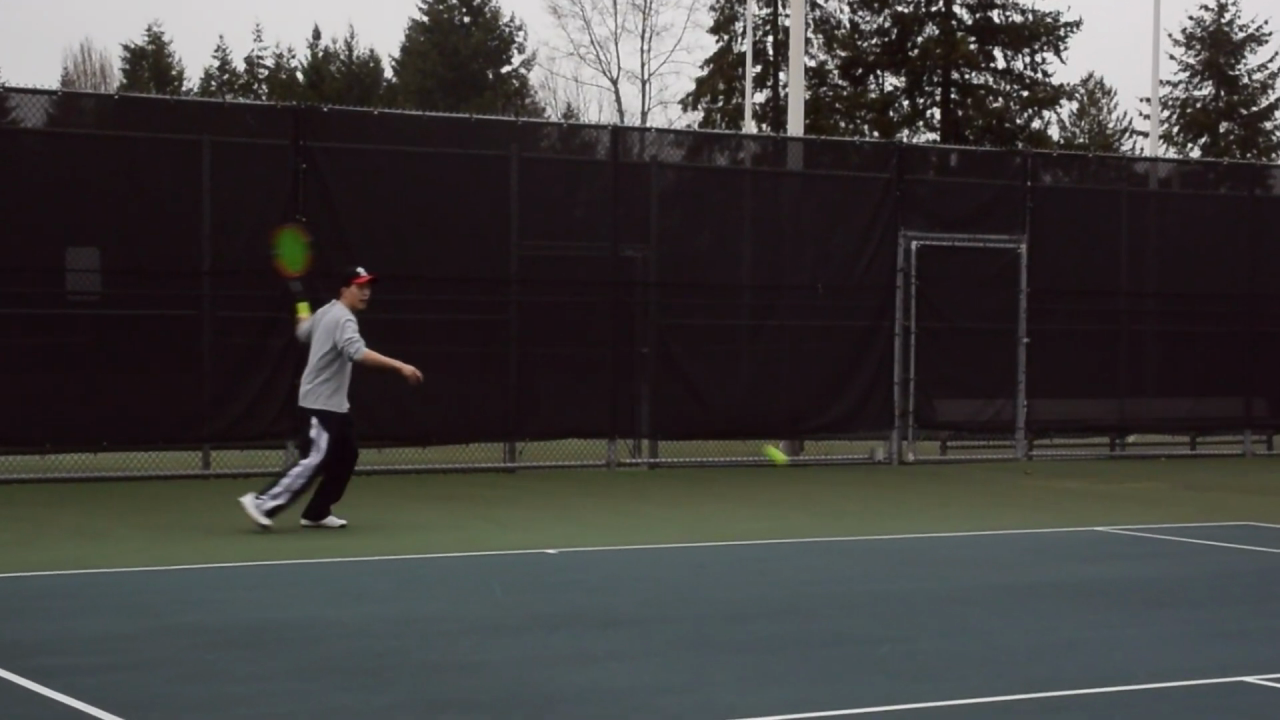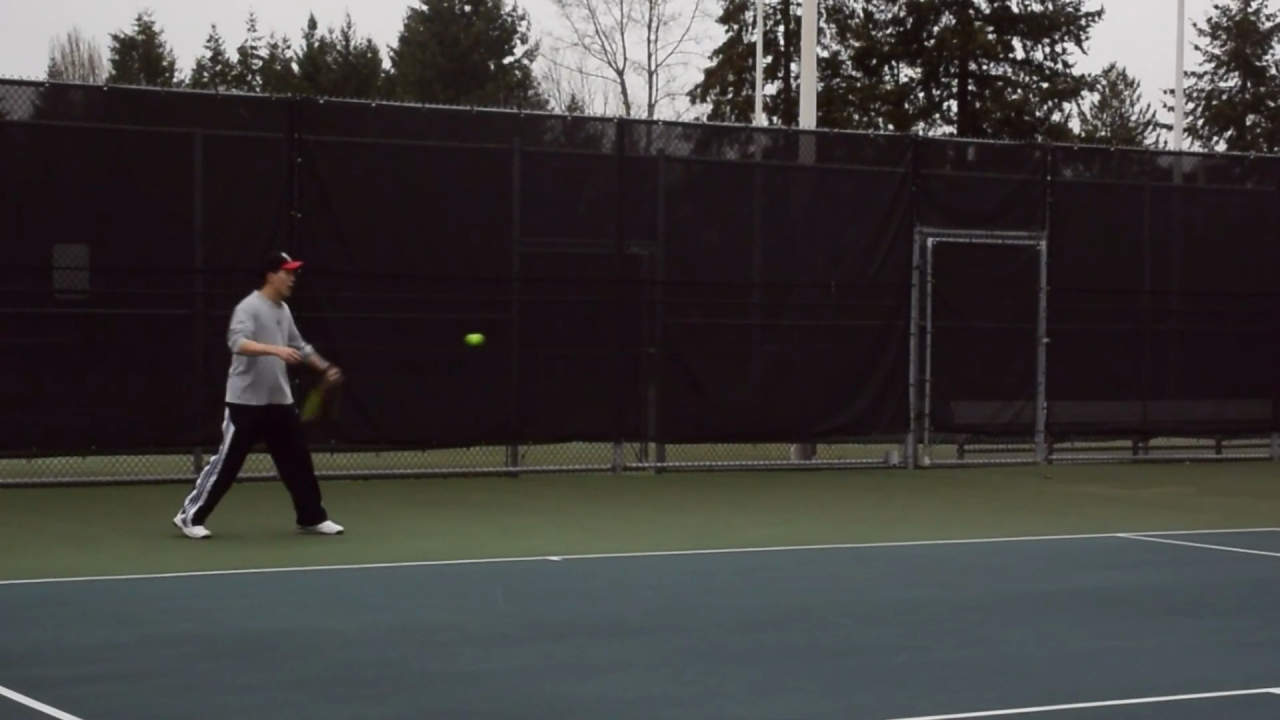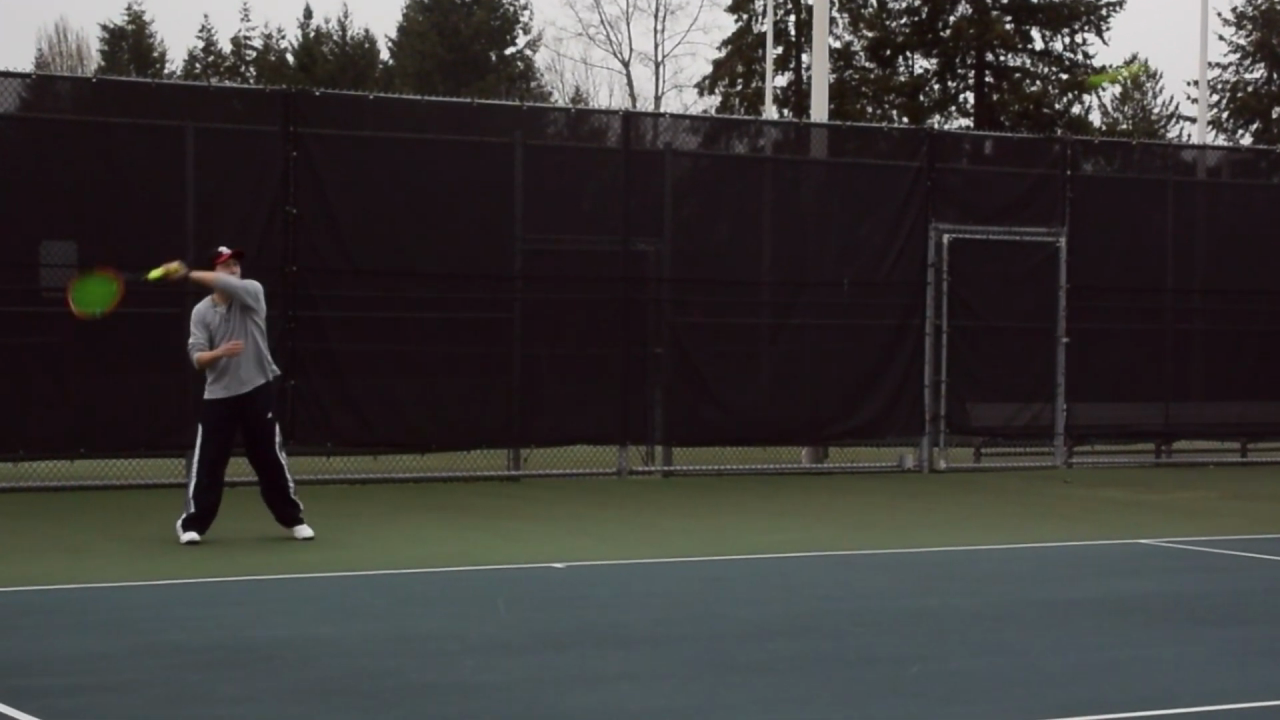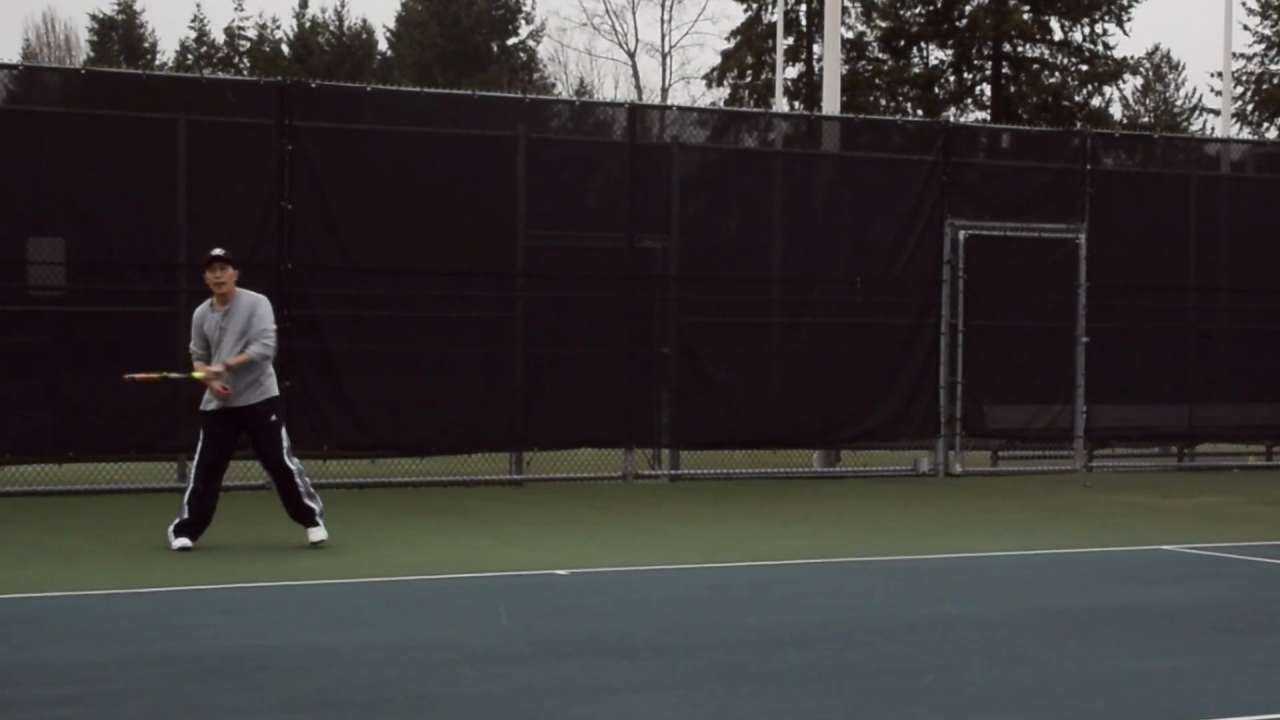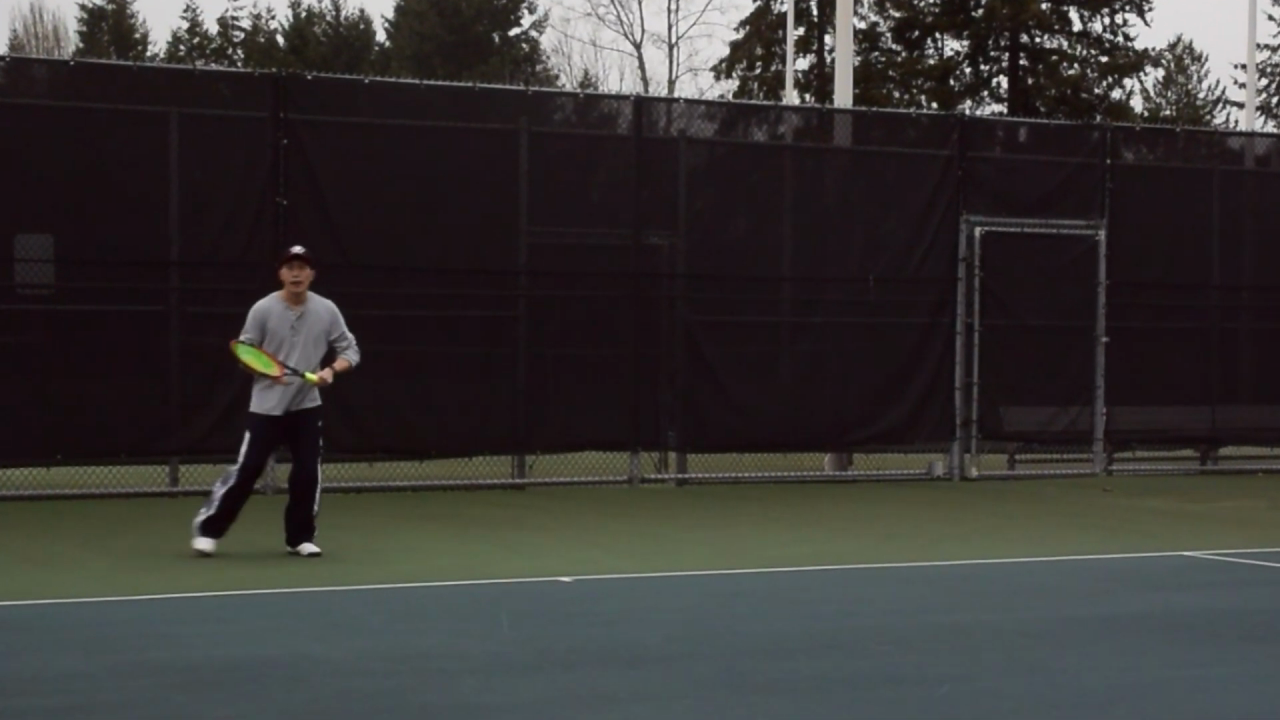
dt=0.7s
person 1, frame 1
left shoulder: (327, 312)
right shoulder: (343, 319)
left elbow: (303, 332)
right elbow: (357, 352)
left wrist: (303, 320)
right wrist: (399, 366)
left hip: (334, 403)
right hip: (321, 403)
left knee: (346, 456)
right knee: (314, 459)
left ankle: (317, 513)
right ankle: (261, 503)
person 1, frame 2
left shoulder: (282, 310)
right shoulder: (249, 307)
left elbow: (297, 344)
right elbow: (238, 342)
left wrist: (324, 366)
right wrist: (276, 350)
left hip: (279, 400)
right hip: (244, 400)
left knee: (297, 459)
right knee: (227, 461)
left ankle: (314, 517)
right ankle: (190, 518)
person 1, frame 3
left shoulder: (252, 292)
right shoulder: (200, 312)
left elbow: (229, 283)
right elbow: (197, 357)
left wrist: (187, 273)
right wrist: (219, 352)
left hip: (257, 389)
right hip: (218, 395)
left knee: (270, 457)
right knee: (208, 461)
left ankle: (293, 518)
right ankle: (192, 523)
person 1, frame 4
left shoulder: (256, 303)
right shoulder: (201, 315)
left elbow: (265, 346)
right elbow: (198, 357)
left wrist: (225, 365)
right wrist: (211, 380)
left hip: (260, 398)
right hip: (219, 403)
left knee: (280, 461)
right knee: (206, 467)
left ankle: (312, 520)
right ankle: (185, 529)
person 1, frame 5
left shoulder: (327, 310)
right shoulder: (263, 309)
left elbow: (350, 351)
left wrist: (331, 370)
right wrist: (267, 373)
left hip: (306, 405)
right hip: (267, 405)
left knee: (308, 472)
right knee: (247, 468)
left ankle: (300, 537)
right ankle: (207, 528)
